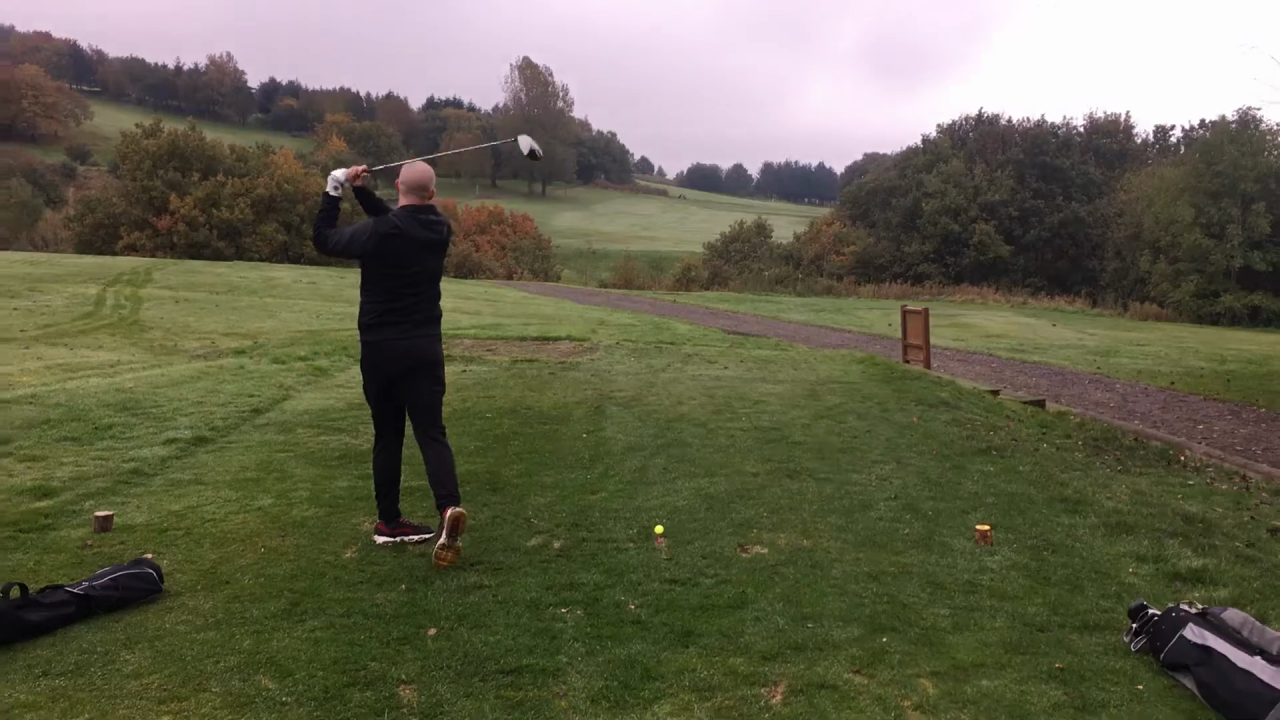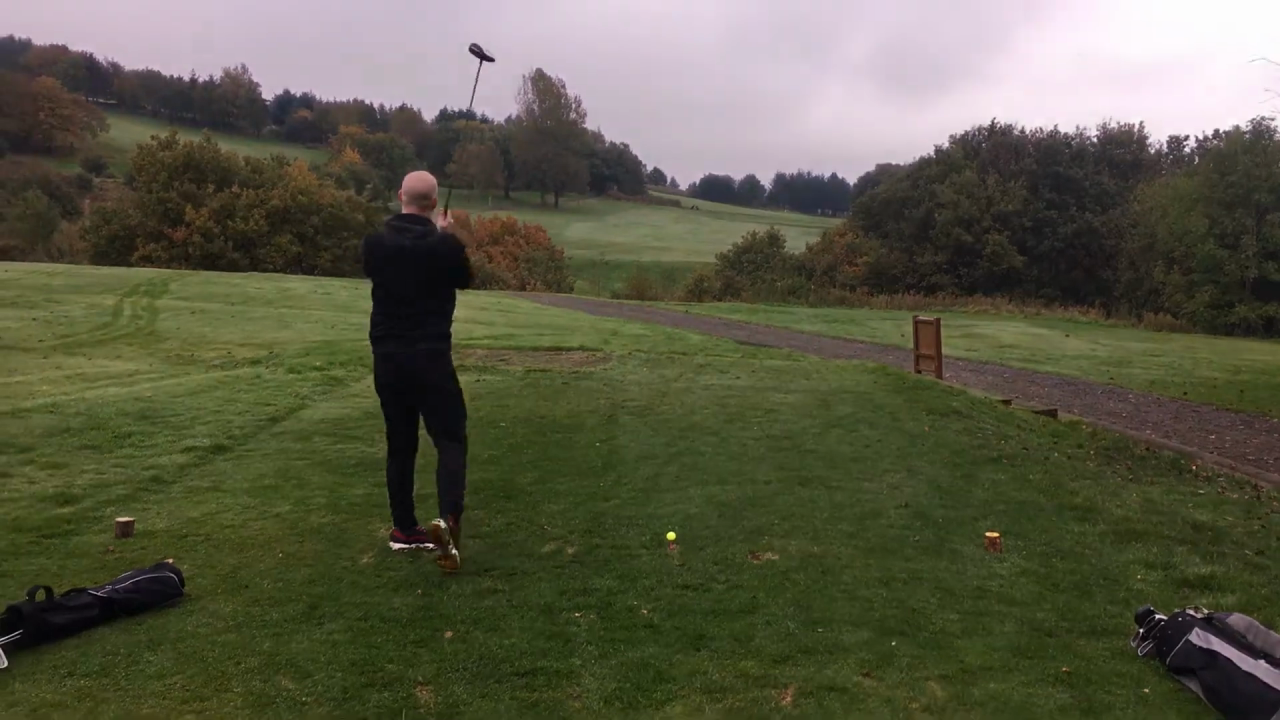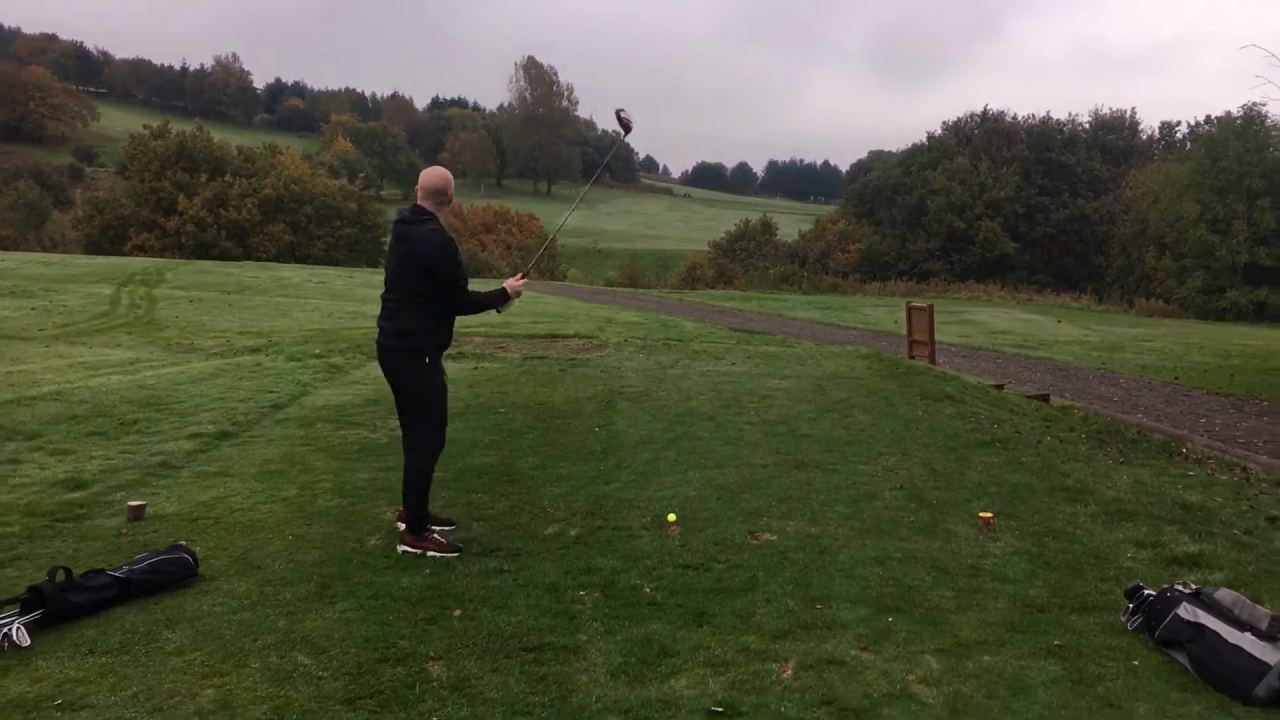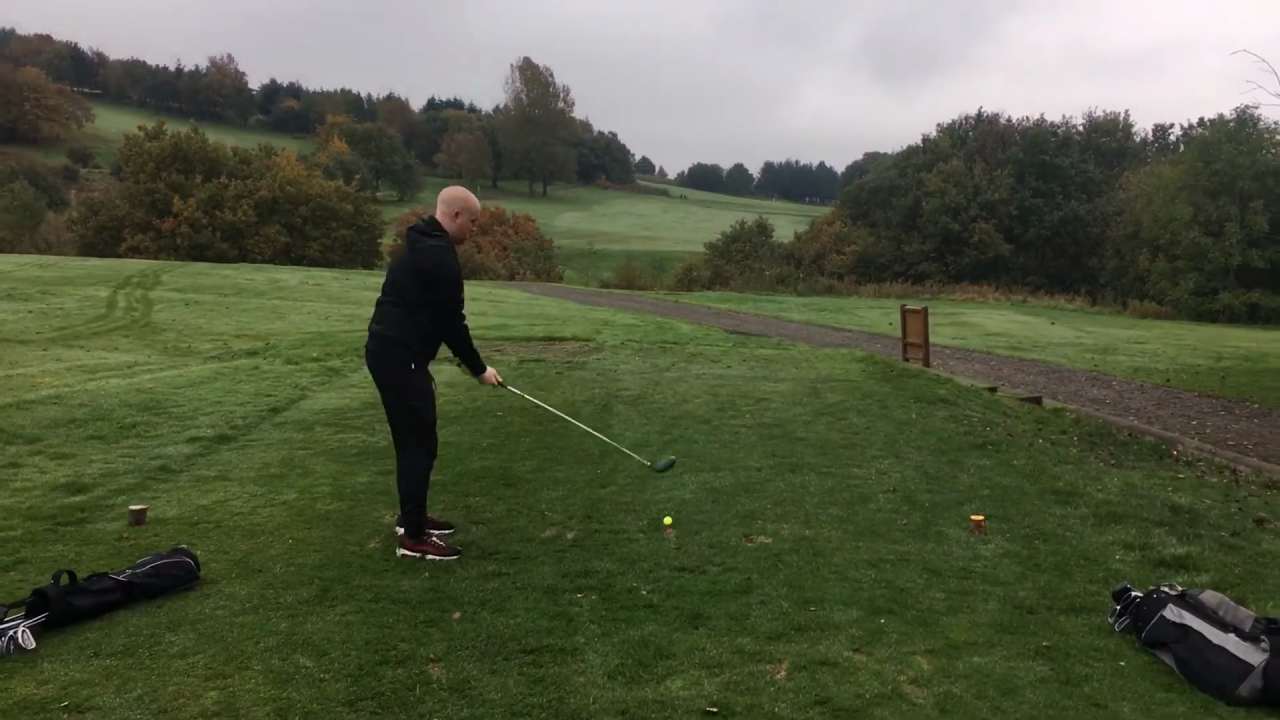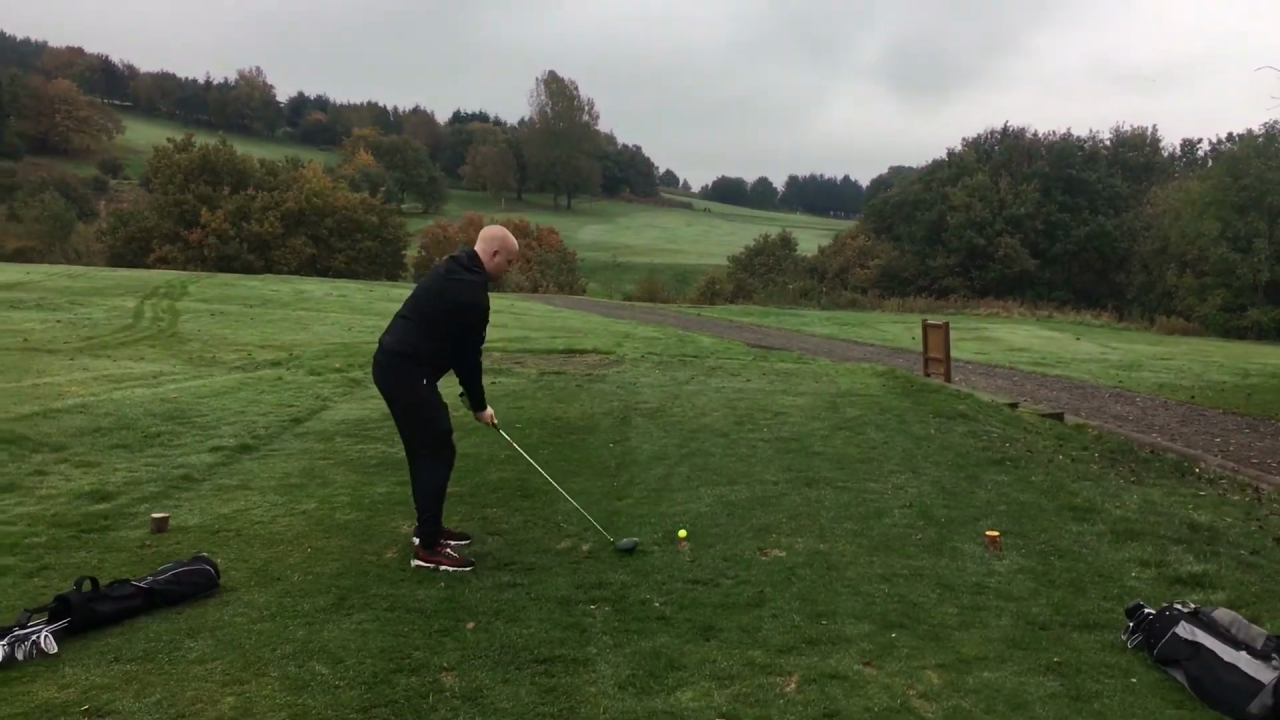
dt=0.4s
person 1, frame 1
left shoulder: (378, 232)
right shoulder: (441, 229)
left elbow: (324, 241)
left wrist: (335, 188)
right wrist: (362, 192)
left hip: (381, 347)
right hip: (425, 346)
left knee: (387, 435)
right knee: (431, 432)
left ankle: (389, 521)
right ankle: (449, 506)
person 1, frame 2
left shoulder: (375, 244)
right shoulder: (443, 245)
right elbow: (463, 279)
left hip: (387, 357)
right hip: (428, 357)
left knee: (400, 444)
right knee: (451, 437)
left ankle: (404, 527)
right ankle: (447, 517)
person 1, frame 3
left shoulder: (406, 232)
right shoulder: (436, 242)
right elbow: (459, 302)
left wrist: (492, 295)
right wrist: (504, 294)
left hip: (397, 344)
right hip: (416, 351)
left knee: (418, 432)
right knee: (426, 438)
left ankle: (413, 511)
right ankle: (414, 533)
person 1, frame 4
left shoulder: (421, 245)
right shoulder: (440, 257)
right elbow: (452, 322)
left wrist: (471, 363)
right wrist: (479, 369)
left hip: (390, 350)
right hip: (400, 357)
left knee: (413, 439)
right knee: (420, 443)
left ankle: (412, 517)
right ankle: (414, 535)
person 1, frame 5
left shoulder: (453, 272)
right shoulder: (471, 293)
right elbow: (468, 354)
left wrist: (473, 397)
right wrist: (479, 404)
left hip: (395, 362)
right hip: (407, 371)
left knee: (427, 450)
right knee: (437, 453)
left ankle: (428, 527)
right ankle: (428, 546)
